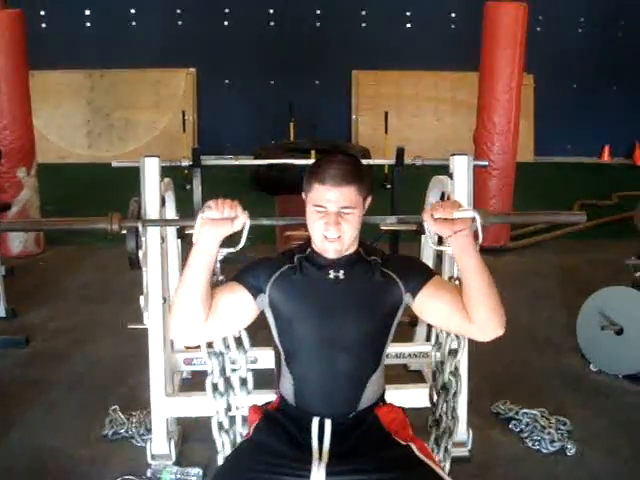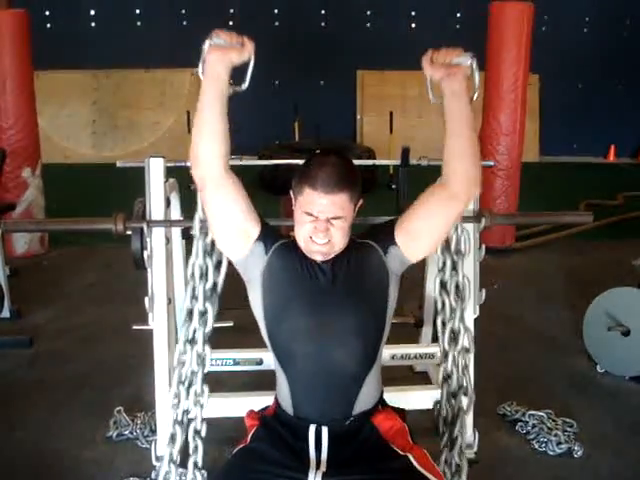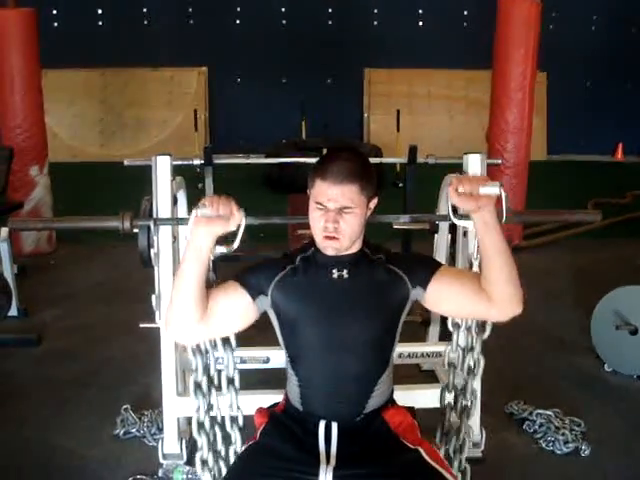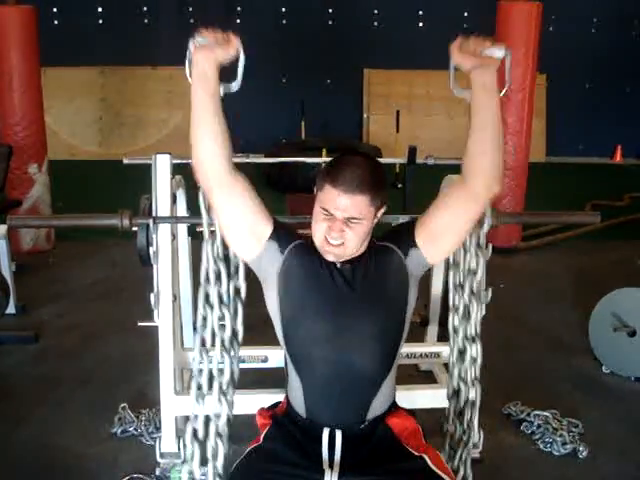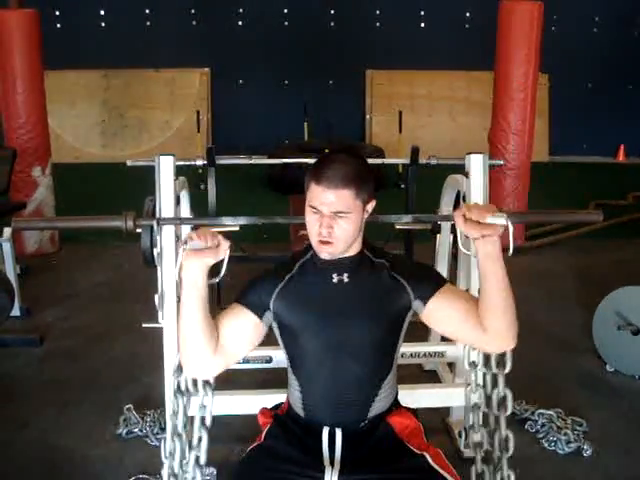
dt=0.7s
person 1, frame 1
left shoulder: (397, 274)
right shoulder: (271, 274)
left elbow: (488, 326)
right elbow: (187, 329)
left wrist: (461, 239)
right wrist: (207, 240)
left hip: (369, 432)
right hip: (286, 431)
person 1, frame 2
left shoulder: (383, 255)
right shoulder: (264, 258)
left elbow: (457, 186)
right elbow: (213, 174)
left wrist: (455, 85)
right wrist: (216, 68)
left hip: (368, 439)
right hip: (282, 440)
person 1, frame 3
left shoulder: (402, 273)
right shoulder: (276, 276)
left elbow: (504, 304)
right elbow: (186, 327)
left wrist: (485, 217)
right wrist: (203, 238)
left hip: (377, 434)
right hip: (292, 434)
person 1, frame 4
left shoulder: (402, 259)
right shoulder: (281, 257)
left elbow: (478, 185)
right elbow: (217, 175)
left wrist: (484, 76)
right wrist: (205, 67)
left hip: (379, 442)
right hip: (293, 442)
person 1, frame 5
left shoulder: (405, 279)
right shoulder: (276, 284)
left elbow: (498, 337)
right elbow: (201, 362)
left wrist: (488, 246)
right wrist: (195, 270)
left hip: (381, 438)
right hip: (296, 437)
